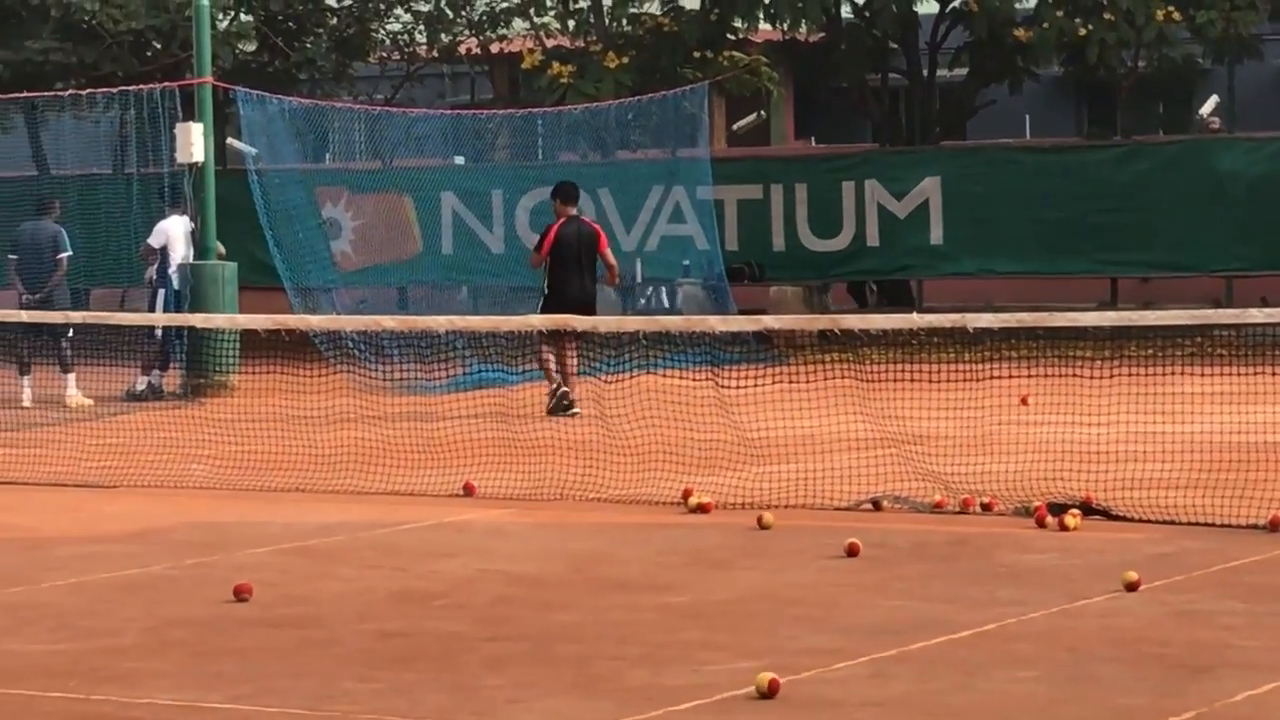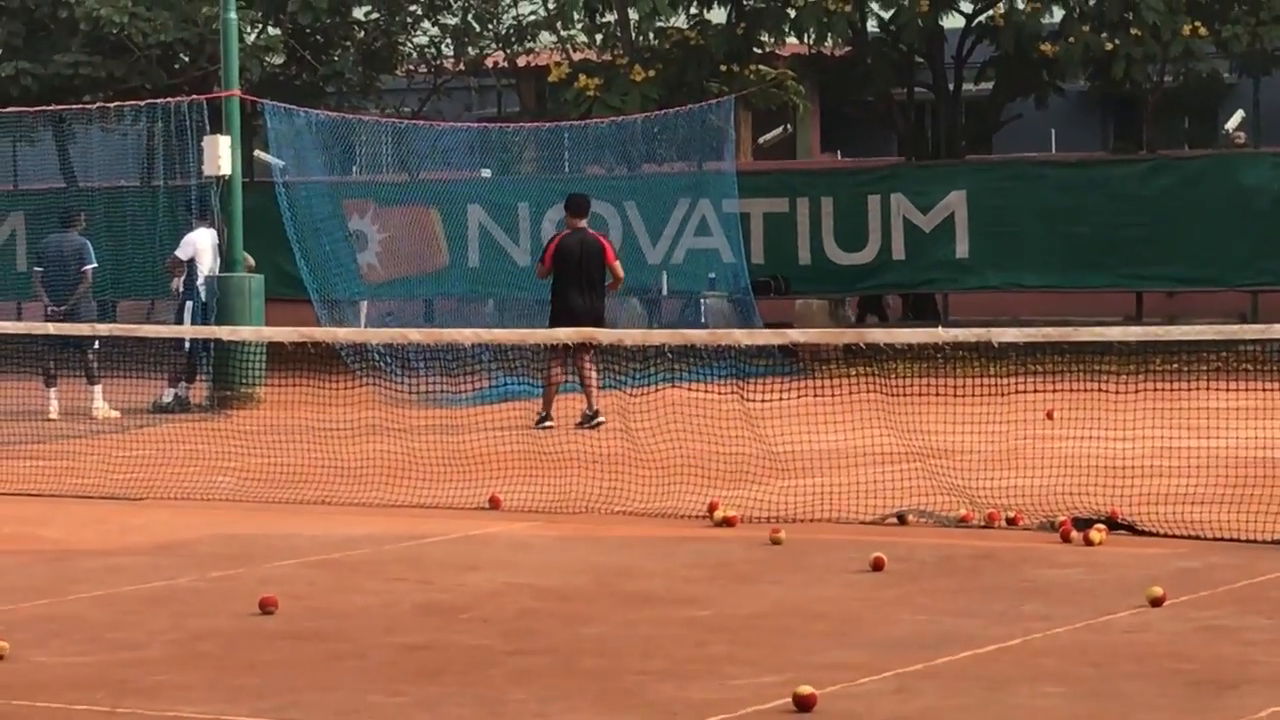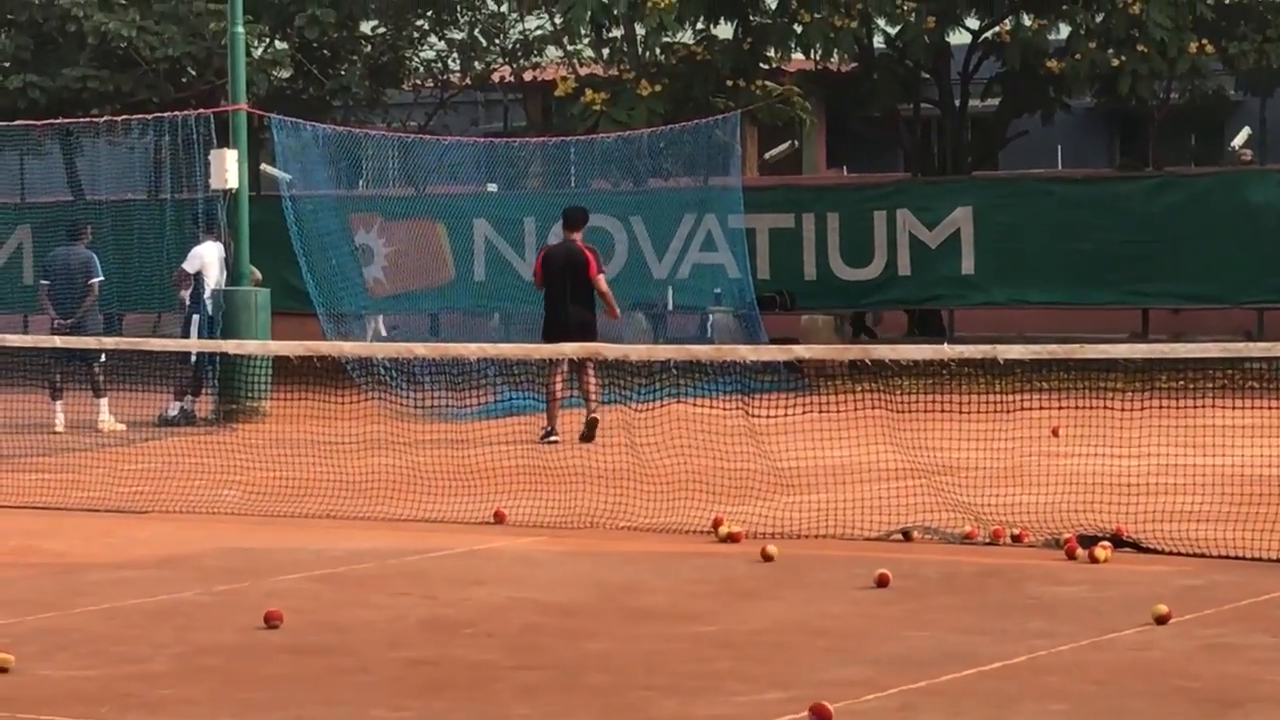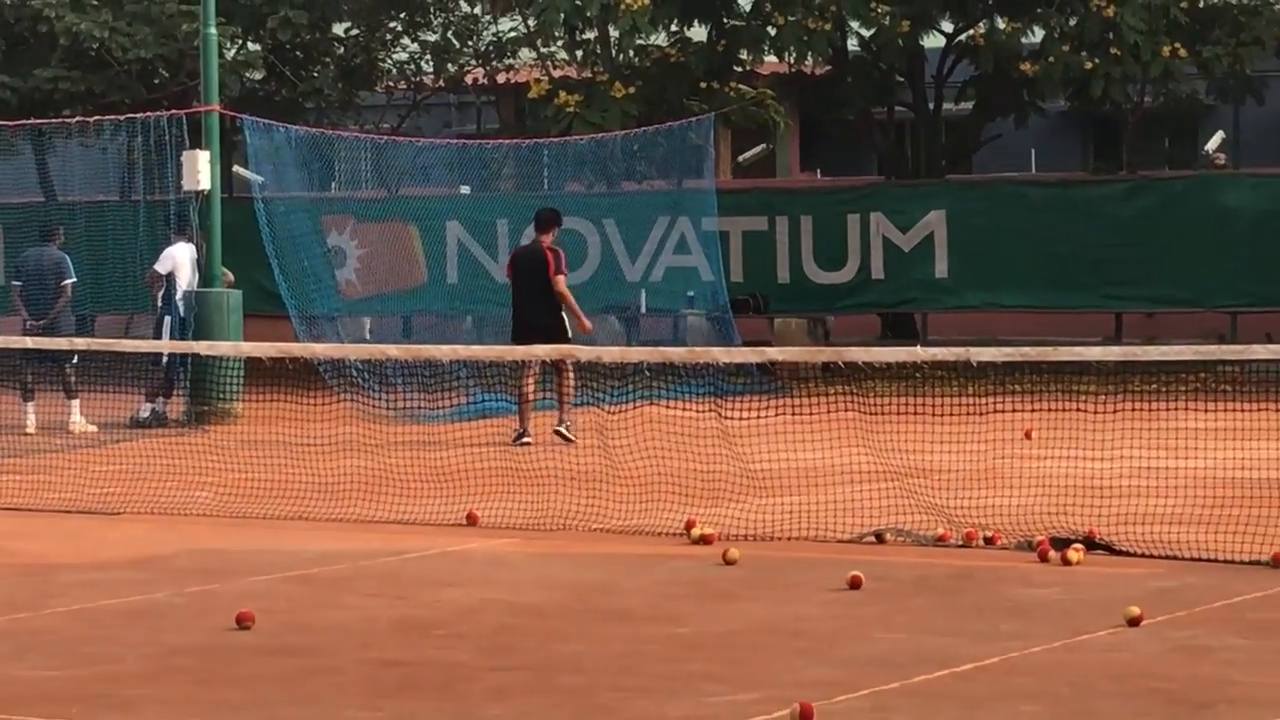
dt=0.2s
person 1, frame 1
left shoulder: (554, 230)
right shoulder: (593, 229)
left elbow: (536, 263)
right elbow: (611, 262)
left wrist: (537, 248)
right wrist: (613, 278)
left hip: (559, 296)
right hip: (585, 297)
left knee: (547, 345)
right knee: (568, 345)
left ankle: (557, 387)
right ankle: (569, 400)
person 1, frame 2
left shoulder: (557, 242)
right shoulder: (600, 241)
left elbow: (541, 274)
right elbow: (619, 274)
right wrist: (612, 285)
left hip: (564, 310)
right hip: (592, 310)
left knee: (556, 359)
right knee: (585, 357)
left ankle: (546, 414)
right ankle: (592, 409)
person 1, frame 3
left shoulder: (547, 253)
right shoulder: (588, 253)
left elbow: (538, 284)
right elbow: (601, 289)
right wrist: (614, 309)
left hip: (556, 322)
right hip: (584, 321)
left knee: (556, 372)
right knee: (586, 368)
left ankle: (551, 428)
right ankle: (592, 412)
person 1, frame 4
left shoulder: (517, 254)
right shoulder: (553, 253)
right elbow: (560, 290)
right wrist: (581, 318)
left hip: (524, 323)
right hip: (551, 322)
left knee: (528, 374)
right knee: (565, 370)
left ankle: (523, 430)
right ankle: (563, 421)
person 2, frame 1
left shoulder: (21, 231)
right shoulder: (57, 231)
left elbow: (12, 267)
right elbow: (62, 268)
left wrist: (22, 291)
right wrist: (44, 293)
left hip: (28, 299)
right hip: (54, 298)
left knee: (25, 343)
right knee: (63, 342)
left ankle: (26, 393)
right ankle: (71, 393)
person 2, frame 2
left shoulder: (45, 244)
right shoulder: (82, 244)
left elbow: (37, 280)
right elbow: (87, 280)
left wrist: (48, 303)
right wrist: (70, 304)
left hip: (53, 311)
right hip: (80, 310)
left knee: (51, 355)
right knee: (89, 354)
left ankle: (52, 406)
right ankle: (98, 405)
person 2, frame 3
left shoulder: (52, 257)
right shoulder: (89, 257)
left elbow: (43, 293)
right elbow: (94, 293)
left wrist: (55, 316)
right wrist: (76, 317)
left hip: (59, 324)
right hip: (86, 323)
left knee: (57, 368)
right knee: (96, 368)
left ankle: (58, 419)
right ankle: (104, 418)
person 2, frame 4
left shoulder: (25, 258)
right shoulder: (60, 257)
left elbow: (15, 294)
right elbow: (66, 294)
left wrist: (28, 318)
right wrist: (48, 318)
left hip: (31, 325)
right hip: (58, 325)
left knee: (28, 370)
right knee: (67, 369)
left ankle: (29, 419)
right ankle: (75, 420)
person 3, frame 1
left shoulder: (165, 225)
right shoulder: (190, 225)
left elbow: (146, 251)
left wrist: (154, 263)
left hip: (166, 284)
right hip: (182, 284)
left knee: (158, 335)
right knee: (173, 336)
left ankle: (143, 385)
right ankle: (155, 383)
person 3, frame 2
left shoulder: (193, 238)
right shoulder: (215, 237)
left elbow: (172, 263)
left wrist: (179, 274)
left hip: (193, 296)
right hip: (208, 296)
left knee: (185, 347)
right knee: (198, 348)
left ankle: (170, 397)
right ankle: (182, 395)
person 3, frame 3
left shoulder: (200, 251)
right shoulder: (221, 250)
left elbow: (179, 277)
left wrist: (186, 286)
left hip: (199, 310)
right hip: (214, 309)
left knee: (191, 361)
right knee: (203, 361)
left ankle: (175, 410)
right ankle: (188, 408)
person 3, frame 4
left shoulder: (172, 252)
right shoulder: (194, 251)
left elbow: (151, 277)
left wrist: (159, 286)
left hip: (171, 311)
right hip: (186, 311)
left knee: (163, 362)
right knee: (175, 363)
left ankle: (146, 411)
right ankle: (159, 410)
